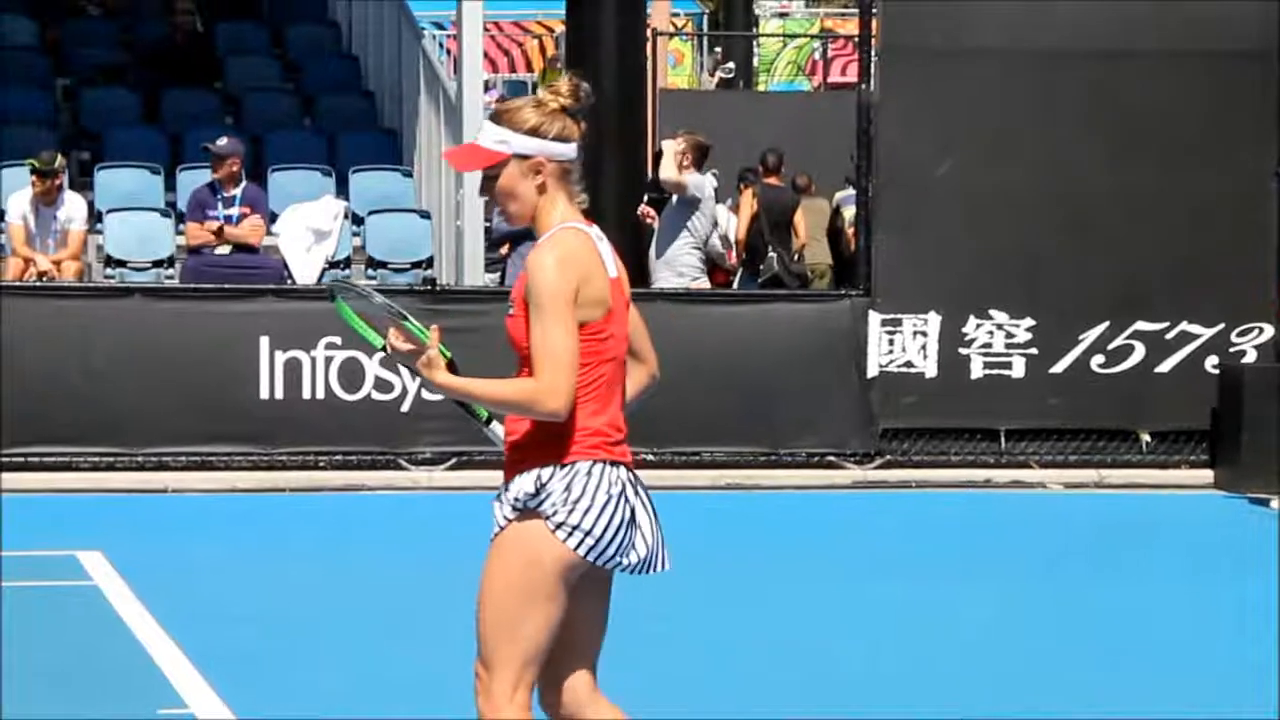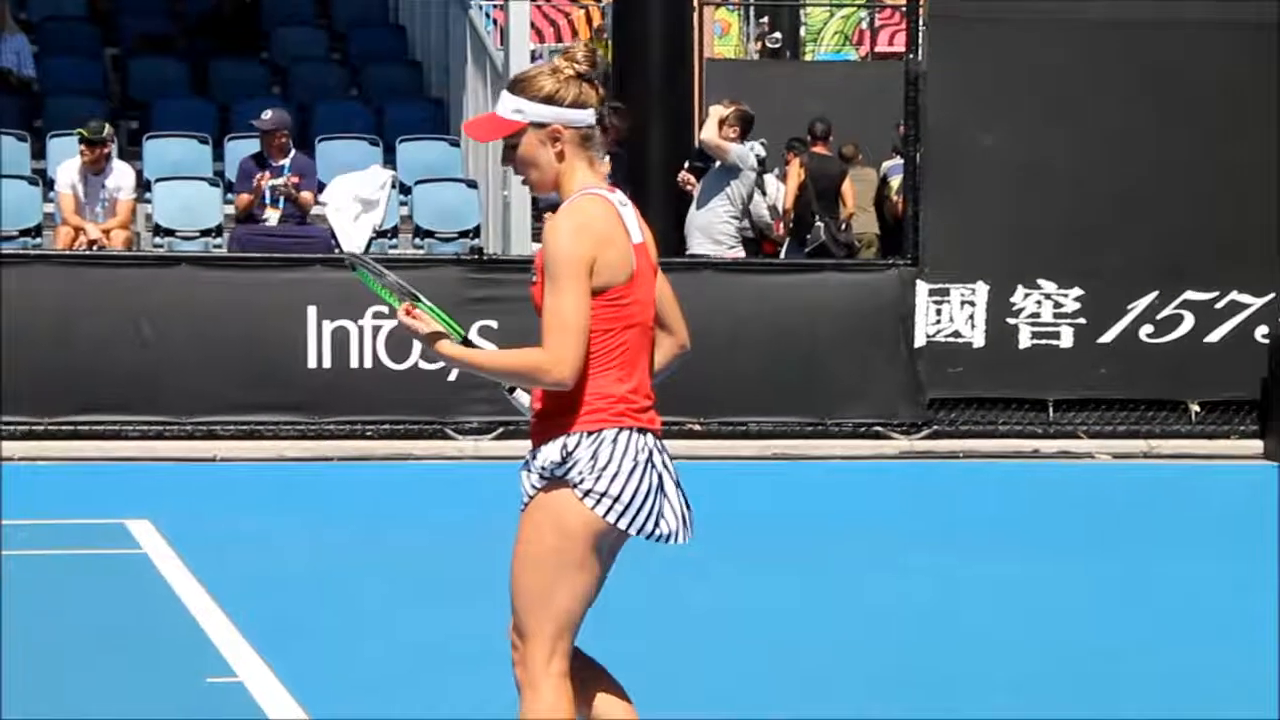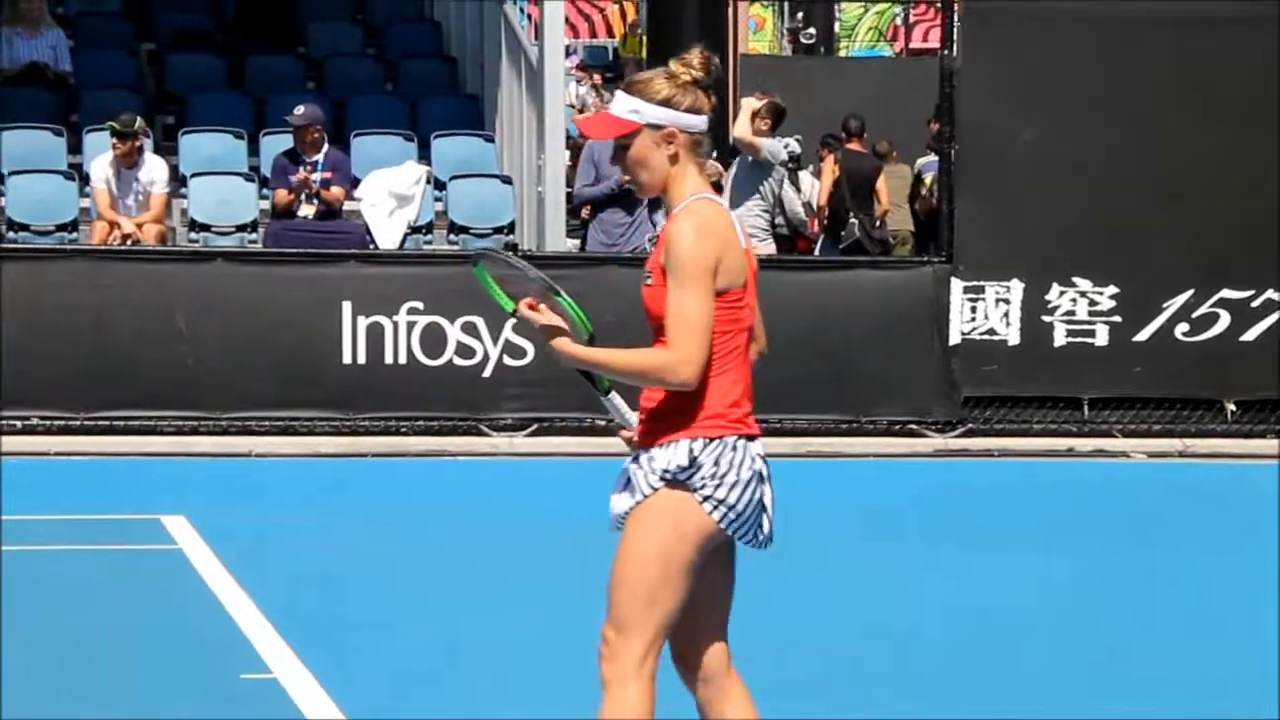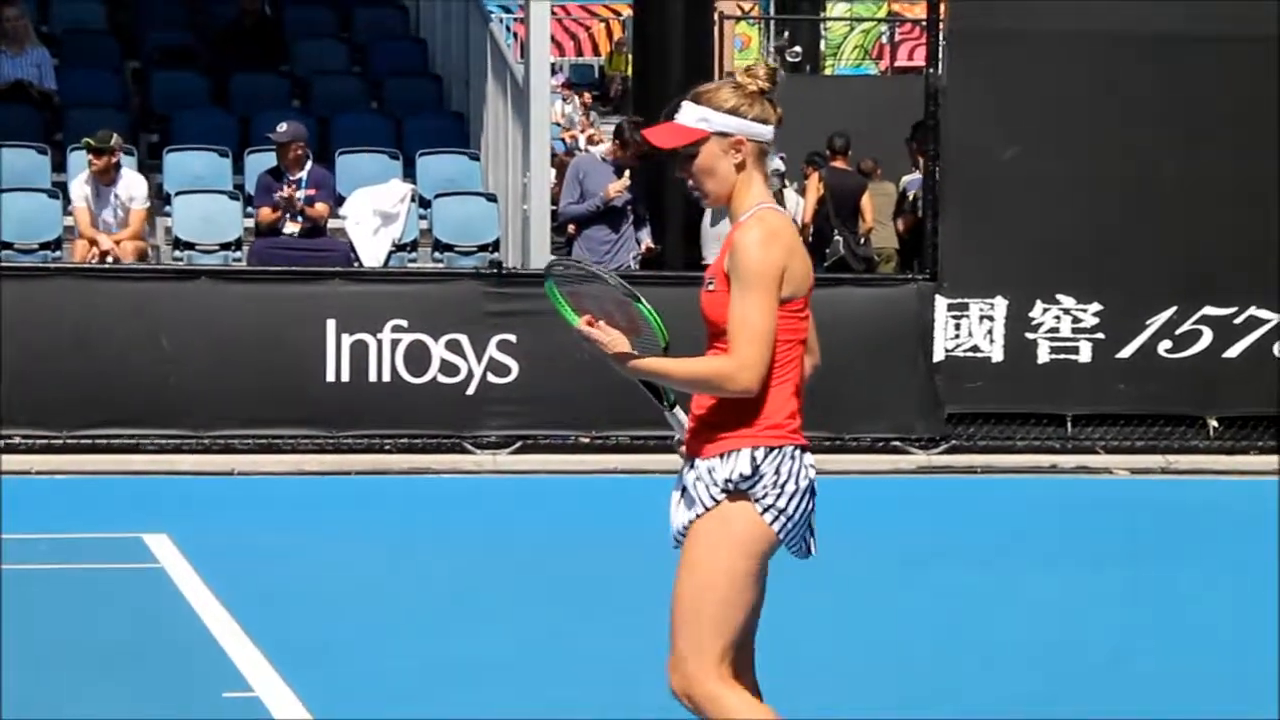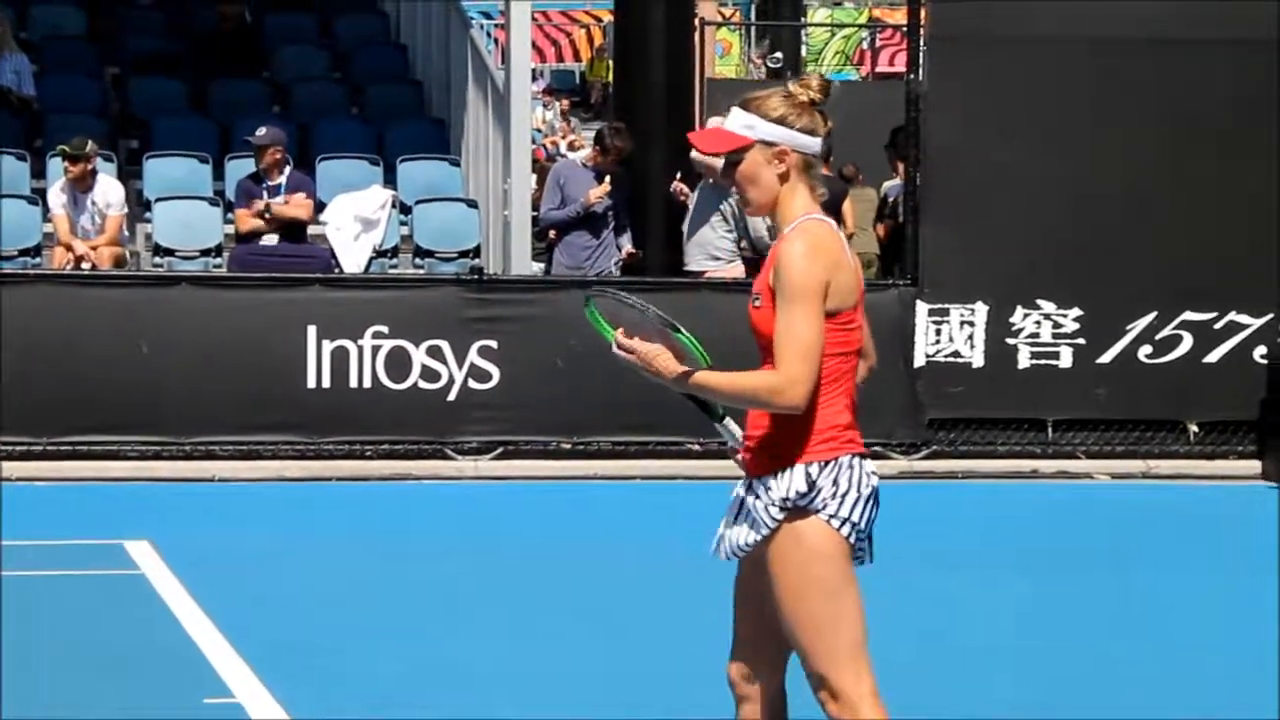
dt=0.4s
person 1, frame 1
left shoulder: (552, 258)
right shoulder: (594, 246)
left elbow: (552, 398)
right elbow: (644, 366)
left wrist: (444, 380)
left hip: (558, 489)
right hip: (595, 484)
person 1, frame 2
left shoulder: (572, 225)
right shoulder: (622, 214)
left elbow: (559, 366)
right elbow: (674, 337)
left wrist: (452, 350)
left hip: (583, 455)
right hip: (621, 448)
left knee: (537, 663)
right knee: (551, 654)
person 1, frame 3
left shoulder: (691, 227)
right shoulder: (711, 221)
left elbow: (681, 365)
right elbow: (751, 341)
left wrist: (570, 349)
left hip: (693, 462)
right hip: (702, 456)
left knee: (623, 655)
right knee: (702, 660)
person 1, frame 4
left shoulder: (758, 235)
right shoulder: (760, 233)
left elbow: (743, 372)
right elbow: (807, 355)
left wrist: (632, 360)
left hip: (745, 472)
right hip: (730, 468)
person 1, frame 5
left shoulder: (802, 249)
right shoulder: (816, 241)
left elbow: (791, 387)
right elbow: (863, 356)
left wrist: (679, 374)
left hip: (807, 485)
right hip: (789, 484)
